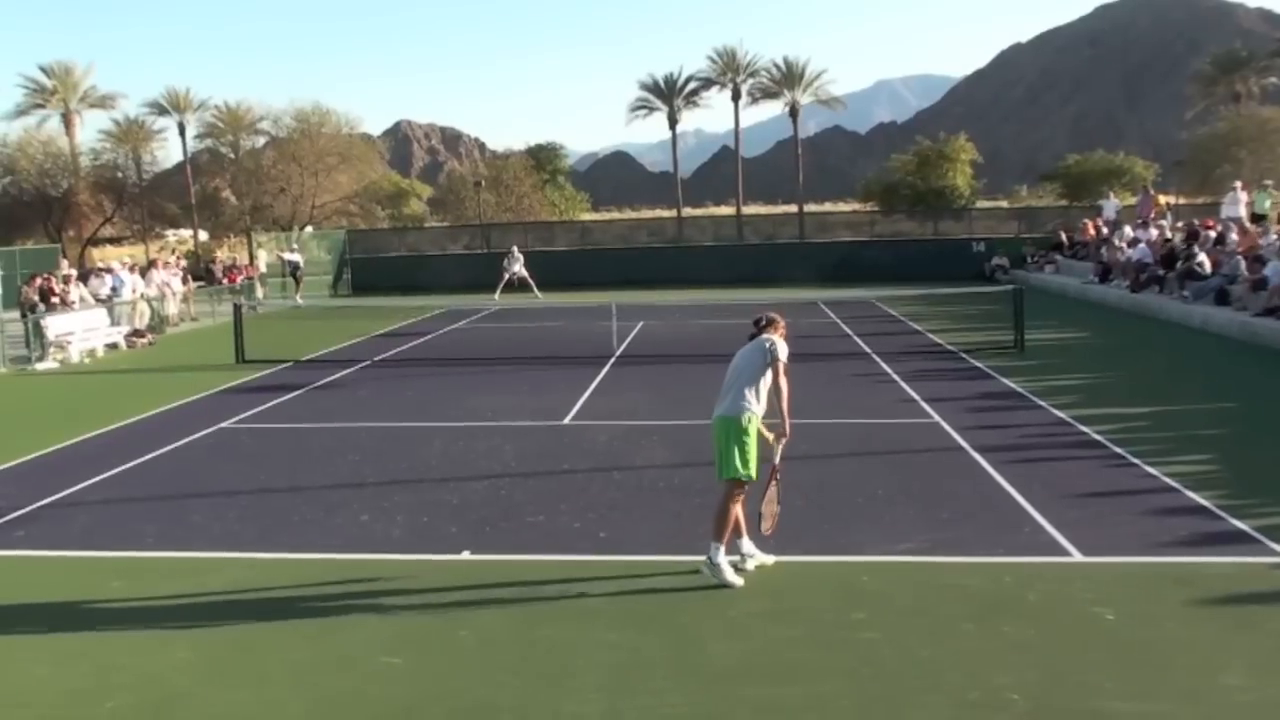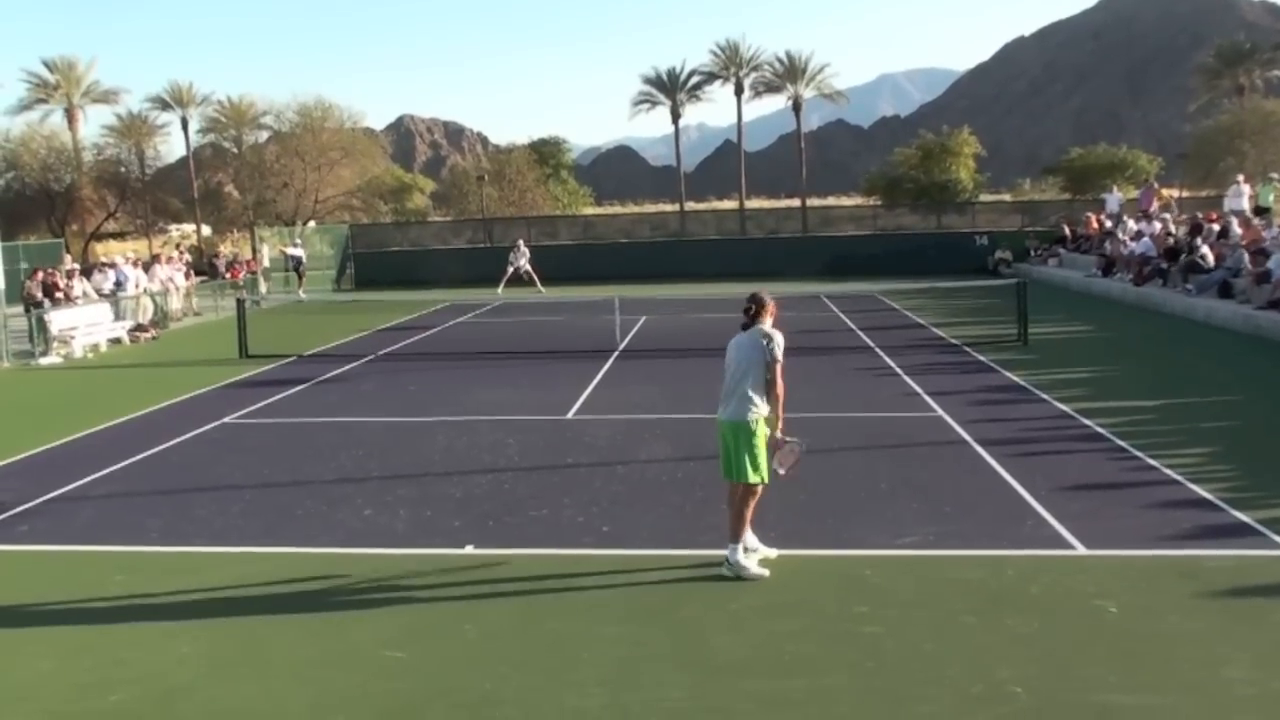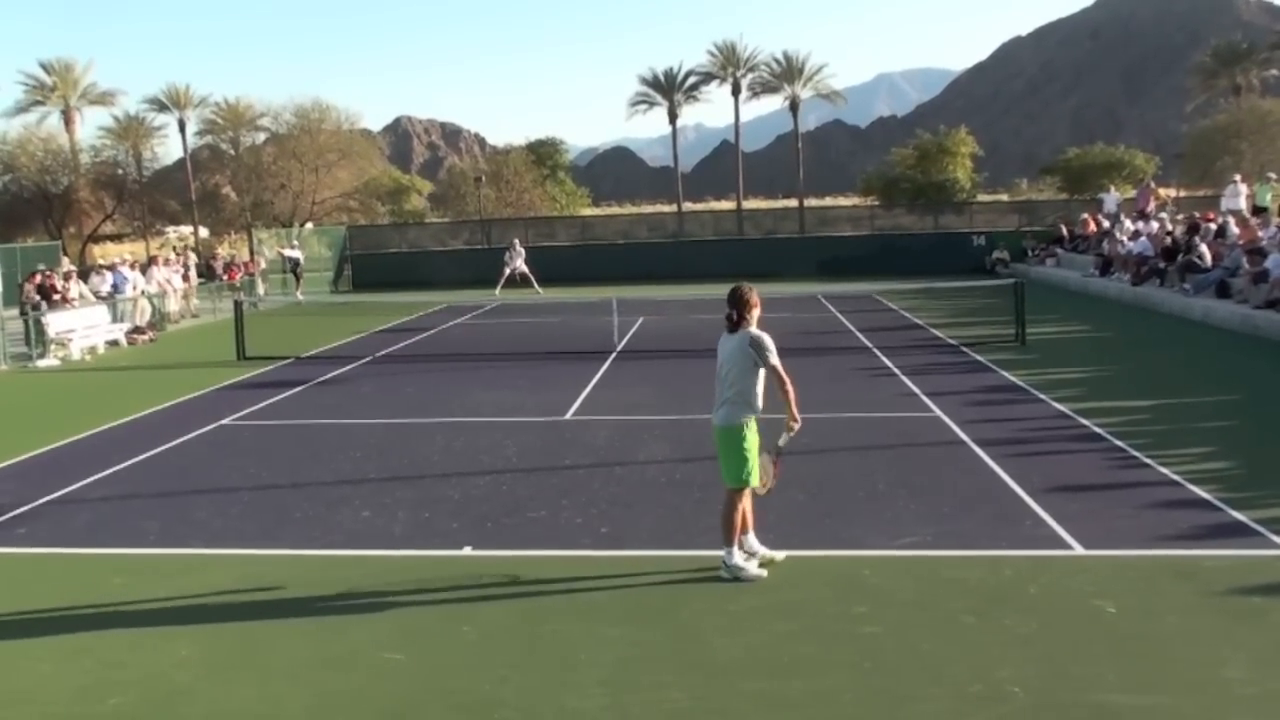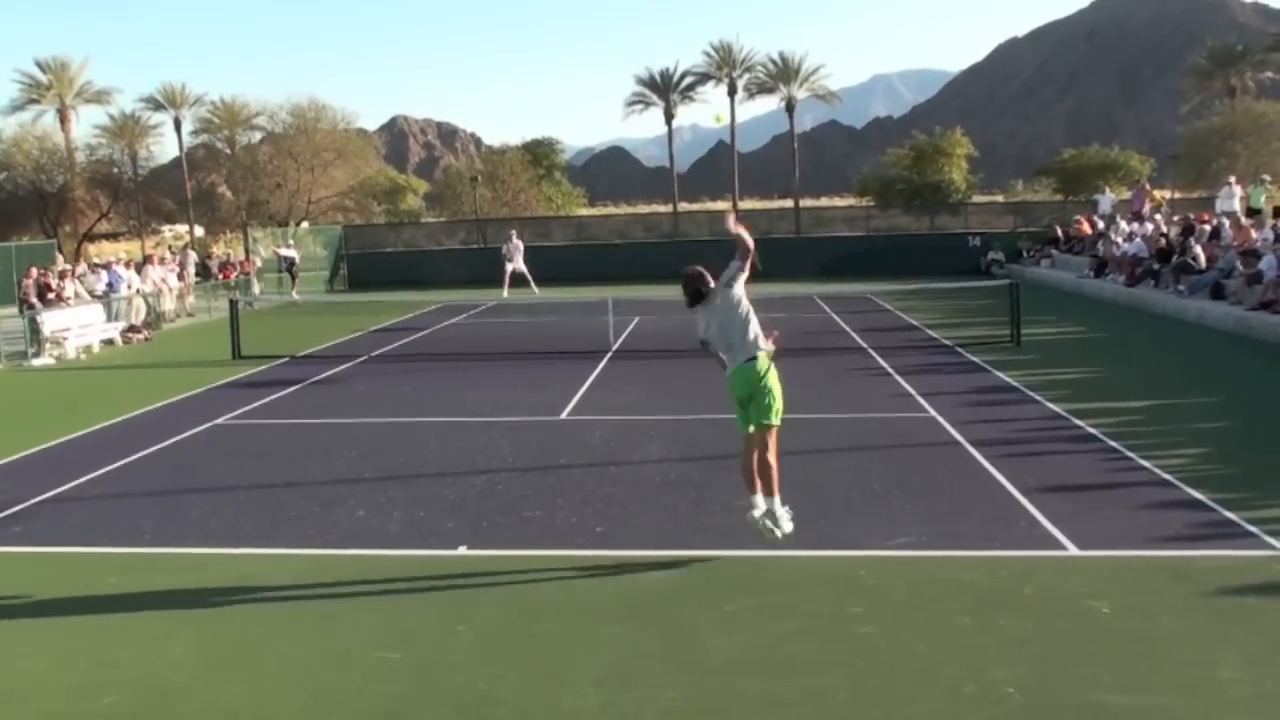
dt=0.7s
person 1, frame 1
left shoulder: (748, 350)
right shoulder: (775, 344)
right elbow: (779, 380)
left wrist: (766, 434)
right wrist: (785, 420)
left hip: (722, 418)
right hip: (738, 419)
left knee: (735, 487)
right knee: (735, 488)
left ankle: (747, 551)
right ankle: (715, 558)
person 1, frame 2
left shoulder: (737, 340)
right shoulder: (771, 336)
right elbow: (776, 384)
right wrist: (778, 420)
left hip: (726, 418)
right hip: (746, 419)
left knee: (738, 486)
right knee: (751, 488)
left ankle: (749, 544)
right ankle: (734, 558)
person 1, frame 3
left shoulder: (727, 338)
right shoulder: (757, 339)
right elbow: (783, 381)
right wrist: (793, 414)
left hip: (725, 420)
right hip: (738, 423)
left knee: (744, 487)
right knee: (737, 492)
left ankle: (750, 547)
right ankle: (731, 560)
person 1, frame 4
left shoulder: (703, 323)
right shoulder: (729, 287)
right elbow: (747, 249)
right wrist: (737, 229)
left hip: (737, 378)
right hip: (759, 369)
left knee: (750, 443)
right knee: (767, 442)
left ankle: (758, 504)
right ankle: (775, 507)
